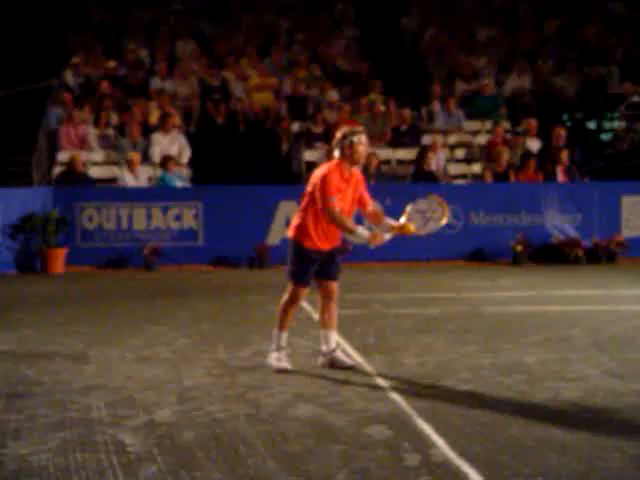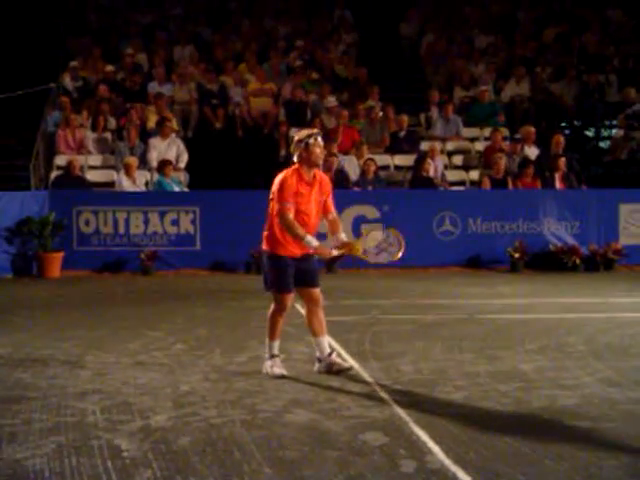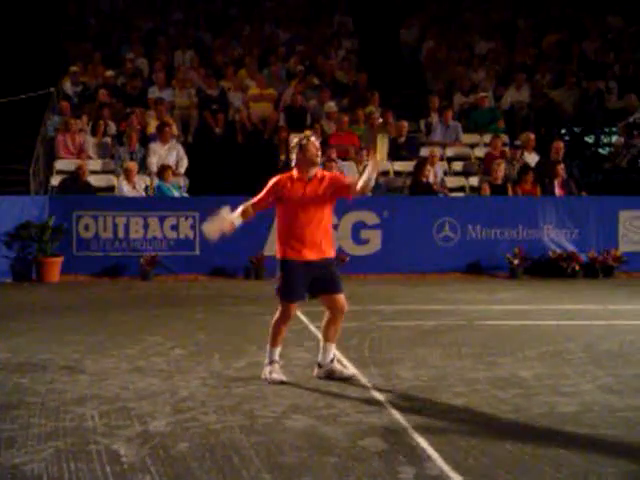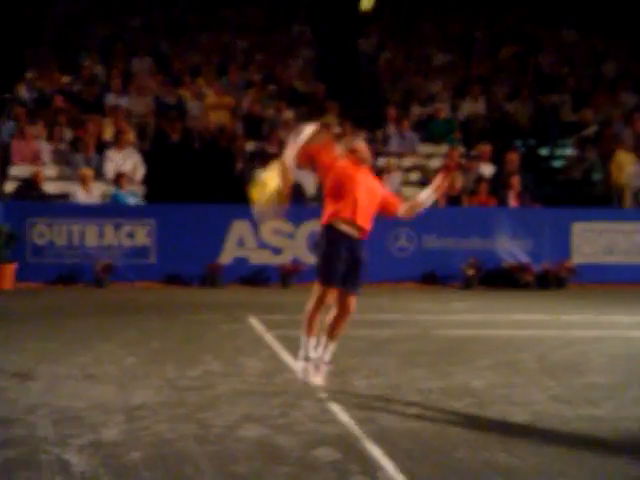
dt=0.7s
person 1, frame 1
left shoulder: (356, 177)
right shoulder: (327, 175)
left elbow: (369, 209)
right elbow: (332, 216)
right wrist: (365, 234)
left hip: (329, 245)
right hip: (306, 242)
left knee: (330, 294)
right knee: (295, 295)
left ankle: (329, 351)
right ankle: (278, 350)
person 1, frame 2
left shoulder: (323, 181)
right shoulder: (286, 180)
left elbow: (331, 217)
right elbow: (285, 221)
left wrist: (342, 240)
right wrist: (315, 245)
left hip: (305, 252)
right hip: (280, 251)
left knee: (315, 301)
right knee: (282, 304)
left ankle: (325, 357)
right ankle: (272, 358)
person 1, frame 3
left shoulder: (332, 180)
right shoulder: (280, 184)
left elbow: (360, 187)
right elbow: (252, 206)
left wrist: (372, 168)
right wrist: (230, 220)
left hip: (323, 257)
right hip: (293, 259)
left knee: (339, 307)
right knee: (286, 312)
left ankle: (326, 362)
right ankle: (271, 364)
person 1, frame 4
left shoulder: (377, 187)
right shoulder: (336, 168)
left elbow: (404, 210)
right elbow: (309, 154)
left wrist: (431, 192)
left hip: (356, 242)
right hip: (336, 236)
left knee: (346, 306)
right knee: (324, 295)
left ankle: (322, 358)
right ankle: (307, 356)
